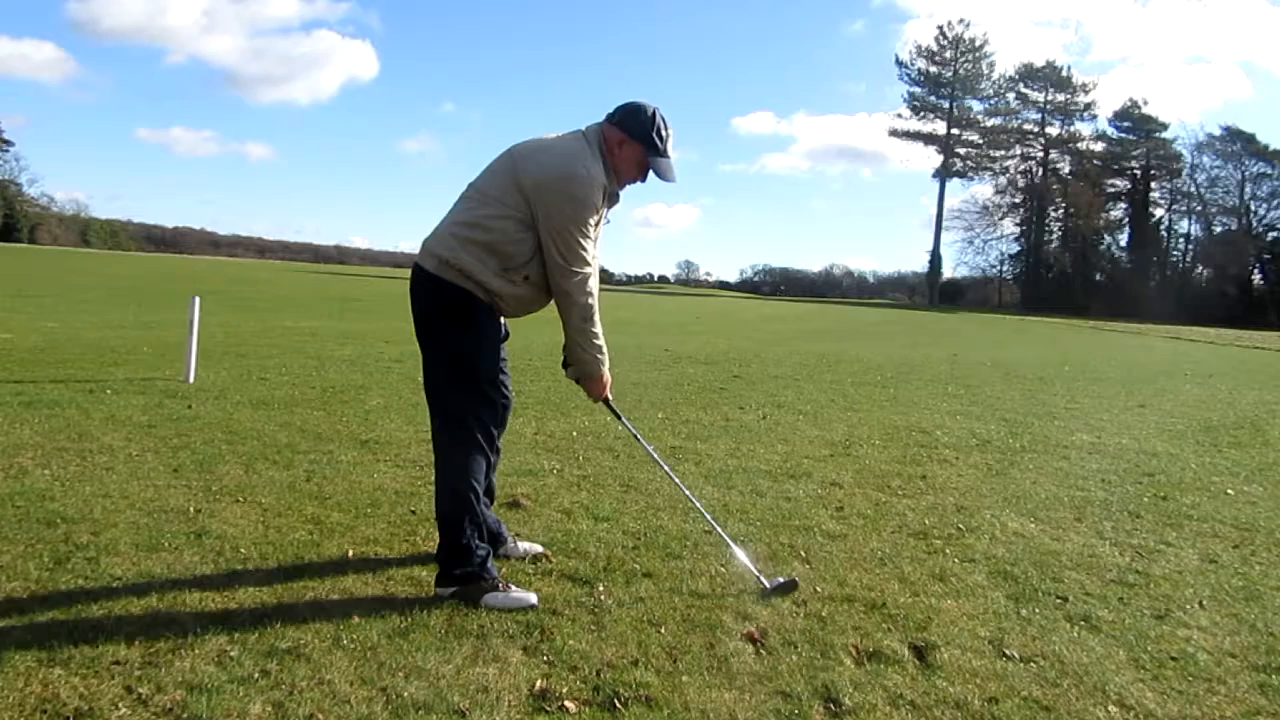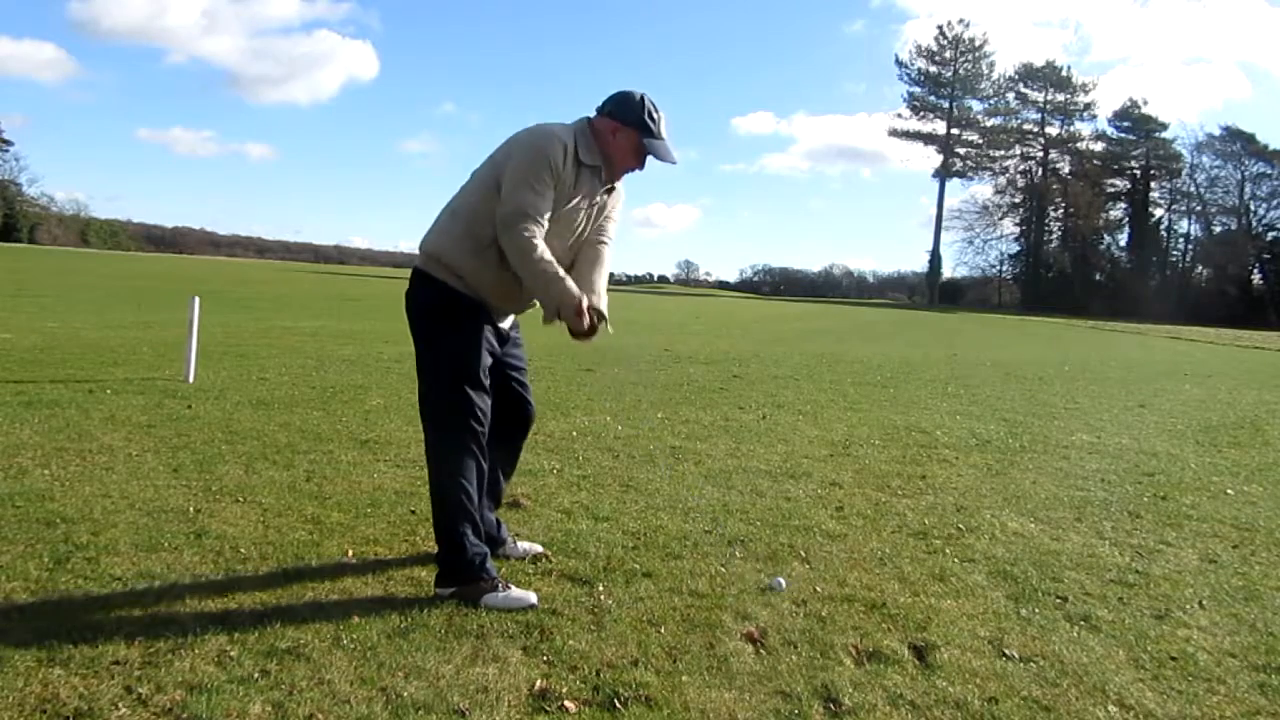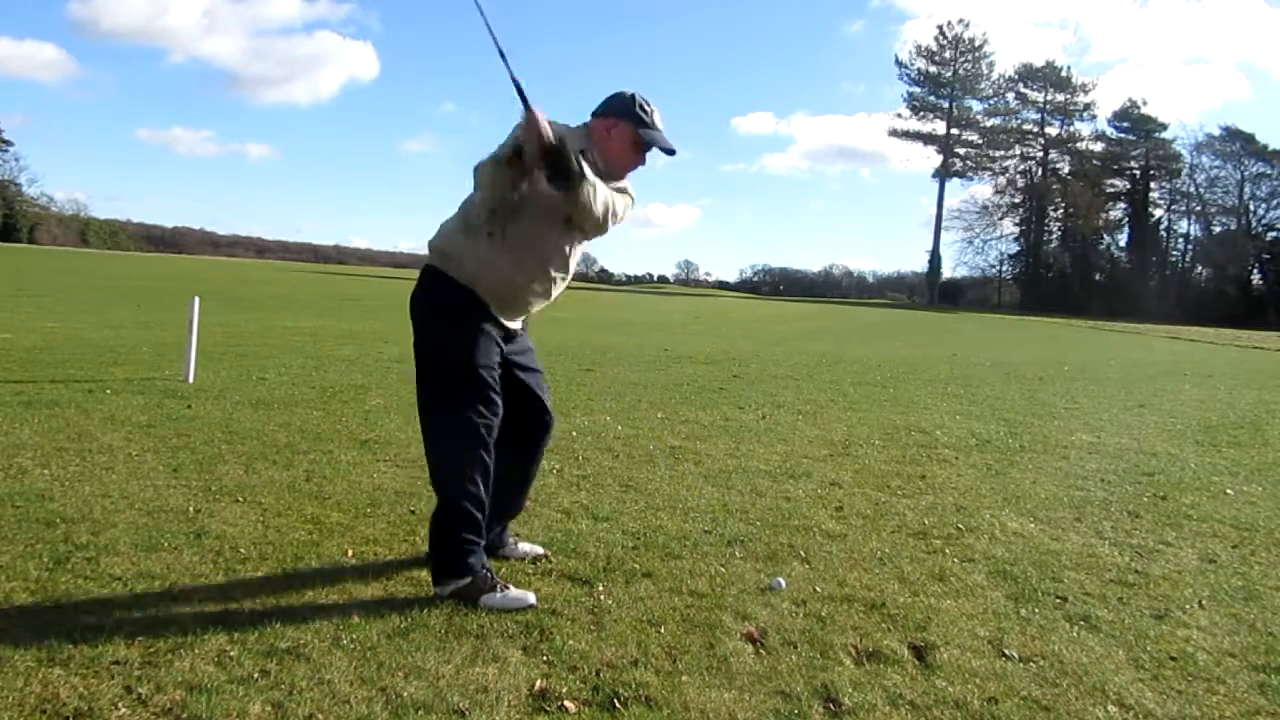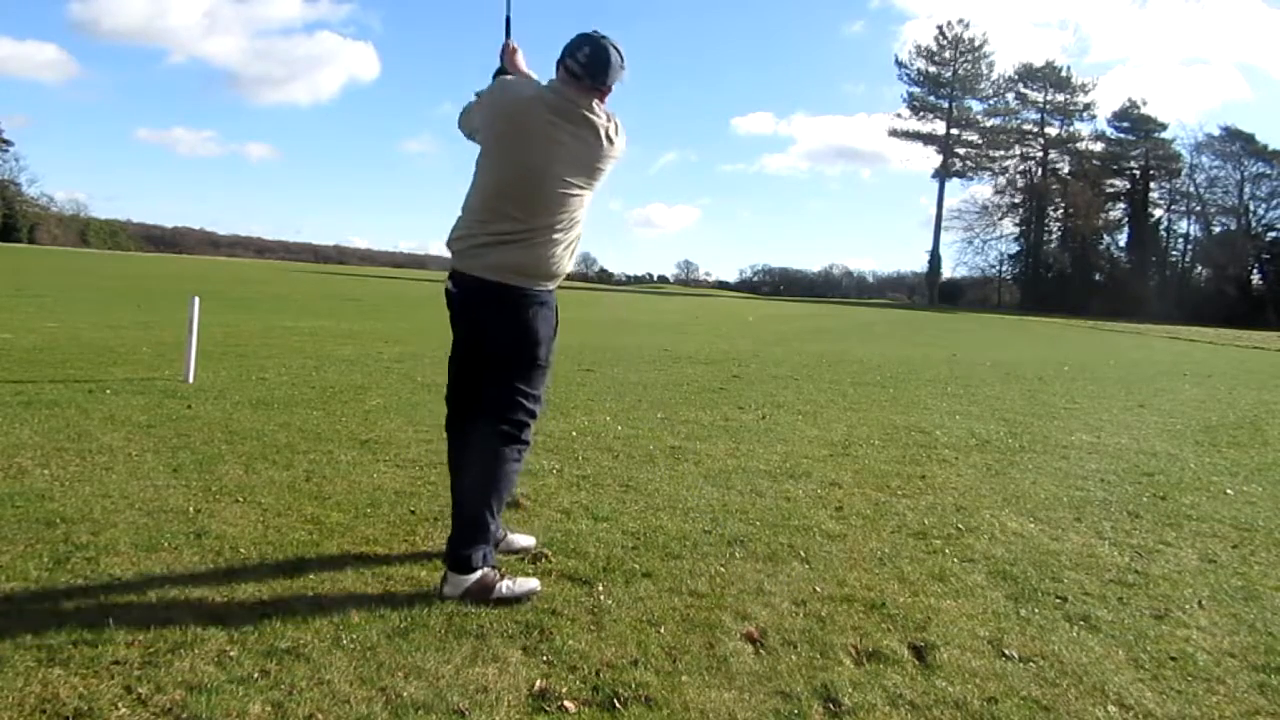
dt=0.5s
person 1, frame 1
left shoulder: (580, 166)
right shoulder: (574, 175)
left elbow: (580, 276)
right elbow: (572, 282)
left wrist: (583, 355)
right wrist: (592, 363)
left hip: (468, 292)
right hip: (454, 291)
left knee: (489, 413)
right knee: (468, 427)
left ankle: (482, 531)
right ankle: (465, 570)
person 1, frame 2
left shoulder: (606, 190)
right shoulder: (547, 147)
left elbow: (594, 253)
right elbow: (520, 240)
left wrist: (592, 305)
right wrist: (564, 298)
left hip: (496, 309)
right hip: (448, 296)
left knee: (512, 416)
right knee: (461, 431)
left ankle: (482, 531)
right ankle: (462, 571)
person 1, frame 3
left shoulder: (616, 197)
right shoulder: (539, 142)
left elbow: (589, 210)
right elbow: (491, 186)
left wrist: (559, 159)
right wrist: (523, 146)
left hip: (503, 317)
right hip: (451, 298)
left knee: (532, 422)
right knee: (468, 430)
left ankle: (488, 536)
right ankle: (460, 570)
person 1, frame 4
left shoulder: (505, 100)
right shoulder: (609, 139)
left elbow: (470, 119)
right wrist: (524, 75)
left hip: (468, 279)
right hip: (526, 295)
left knee: (469, 411)
right knee: (506, 424)
left ankle: (477, 530)
right ankle: (468, 564)
